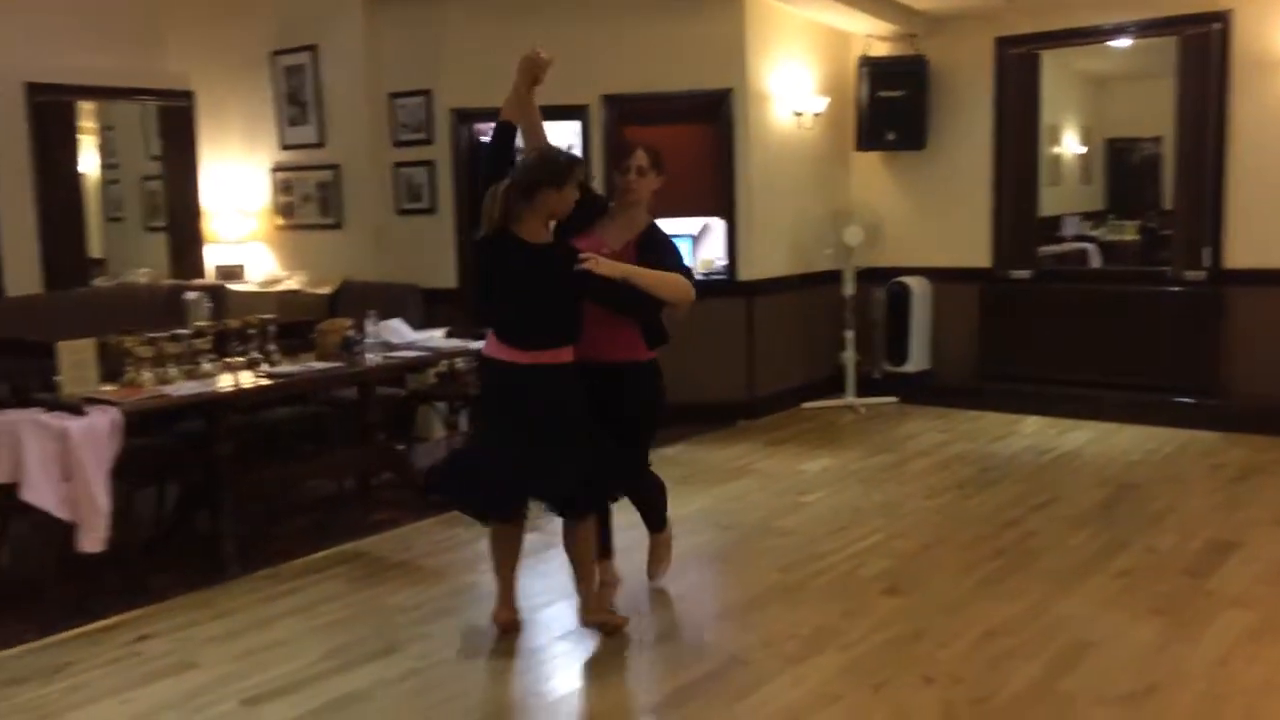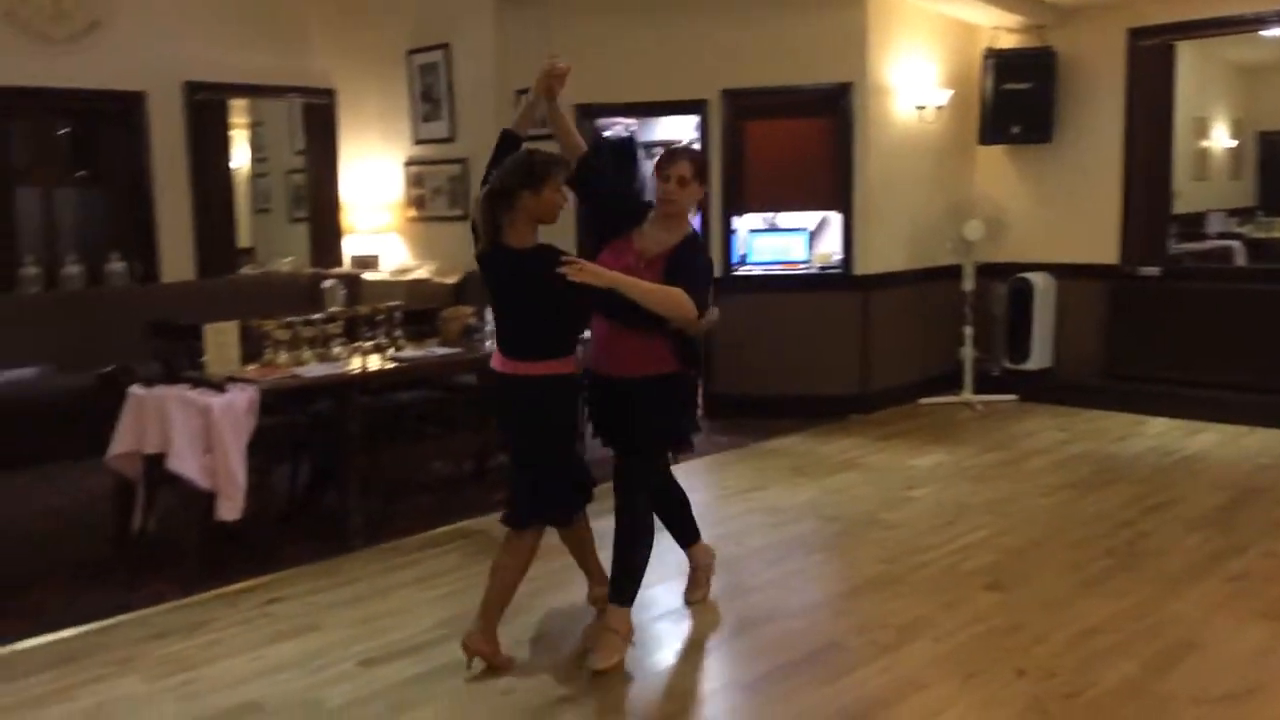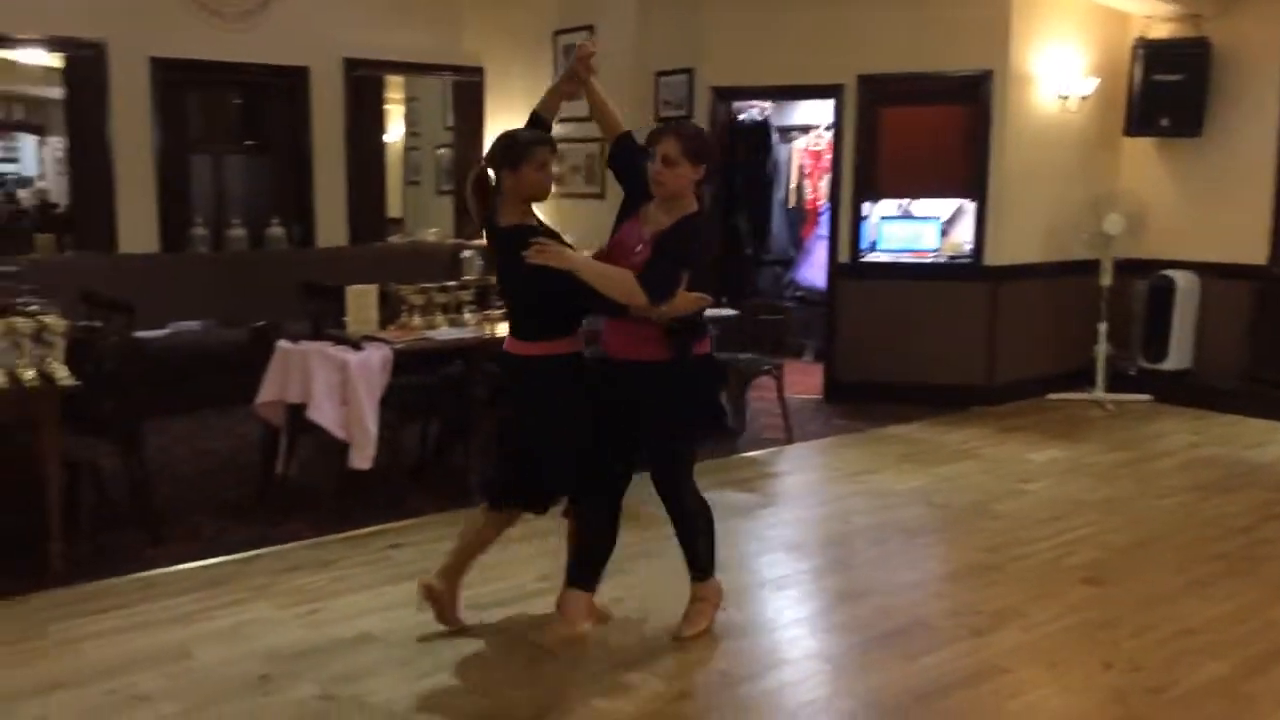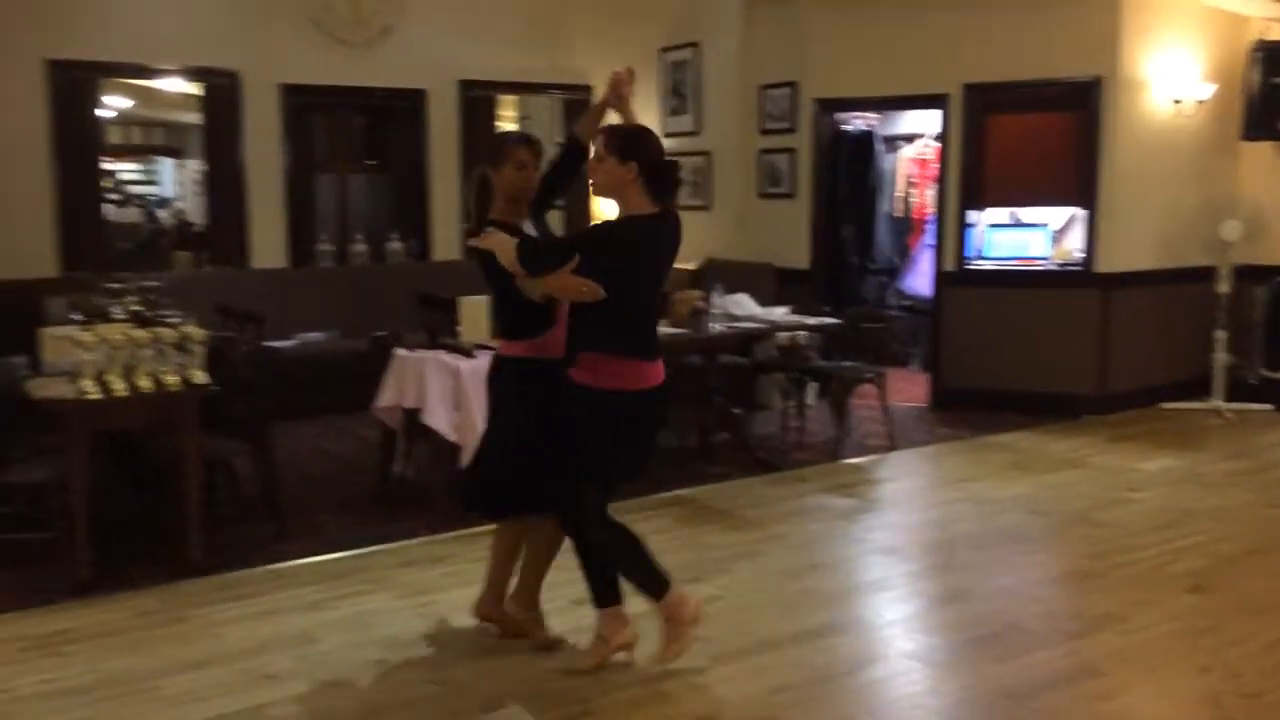
dt=0.4s
person 1, frame 1
left shoulder: (655, 244)
right shoulder: (585, 213)
left elbow: (683, 293)
right elbow: (541, 152)
left wrist: (617, 269)
left hip: (628, 374)
right hip: (573, 368)
left knee: (628, 470)
left ankle: (660, 530)
right ankle: (603, 569)
person 1, frame 2
left shoulder: (692, 252)
right shoulder: (623, 213)
left elbow: (686, 309)
right elbow: (580, 156)
left wrist: (608, 277)
right wrist: (553, 100)
left hip: (660, 386)
right hip: (609, 380)
left knee: (633, 488)
right knee: (648, 478)
left ankle: (616, 619)
right ankle: (697, 551)
person 1, frame 3
left shoulder: (692, 234)
right shoulder: (642, 199)
left elbow: (643, 293)
right elbow: (617, 135)
left wrist: (567, 260)
right wrist: (585, 79)
left hip: (673, 375)
right hip: (621, 369)
left knee: (673, 482)
right knee: (599, 480)
left ankle: (706, 590)
right ankle: (578, 603)
person 1, frame 4
left shoulder: (617, 240)
right shoulder: (660, 224)
left elbow: (532, 268)
right elbow: (659, 169)
left wrist: (497, 241)
right wrist: (616, 108)
left hip: (613, 391)
right hip: (630, 383)
left knee: (579, 504)
right knee: (585, 497)
left ankle: (674, 604)
right ankle: (613, 621)
person 2, frame 1
left shoulder: (491, 240)
right shoulder: (564, 263)
left elbow: (499, 150)
right elbow: (614, 295)
left wrist: (521, 86)
left hip: (498, 379)
right hip: (549, 384)
left knee: (505, 496)
right knee: (579, 491)
left ankle: (506, 602)
right ankle: (593, 601)
person 2, frame 2
left shoulder: (492, 243)
right shoulder: (548, 264)
left elbow: (504, 155)
left wrist: (538, 96)
left hip: (512, 382)
right hip: (545, 390)
left knee: (560, 488)
right knee: (536, 510)
left ankle: (599, 585)
right ankle: (481, 632)
person 2, frame 3
left shoulder: (508, 224)
right shoulder: (520, 241)
left elbow: (533, 133)
right elbow: (582, 295)
left wrist: (566, 81)
right wrist: (662, 307)
left hip: (534, 366)
right hip: (547, 372)
left knee: (518, 488)
person 2, frame 4
left shoulder: (526, 218)
right shoulder: (491, 234)
right elbow: (525, 292)
right wrist: (558, 289)
left hip: (547, 367)
right hip: (521, 373)
left knee: (529, 497)
right knee: (545, 495)
left ankle: (497, 599)
right ankle: (522, 603)
